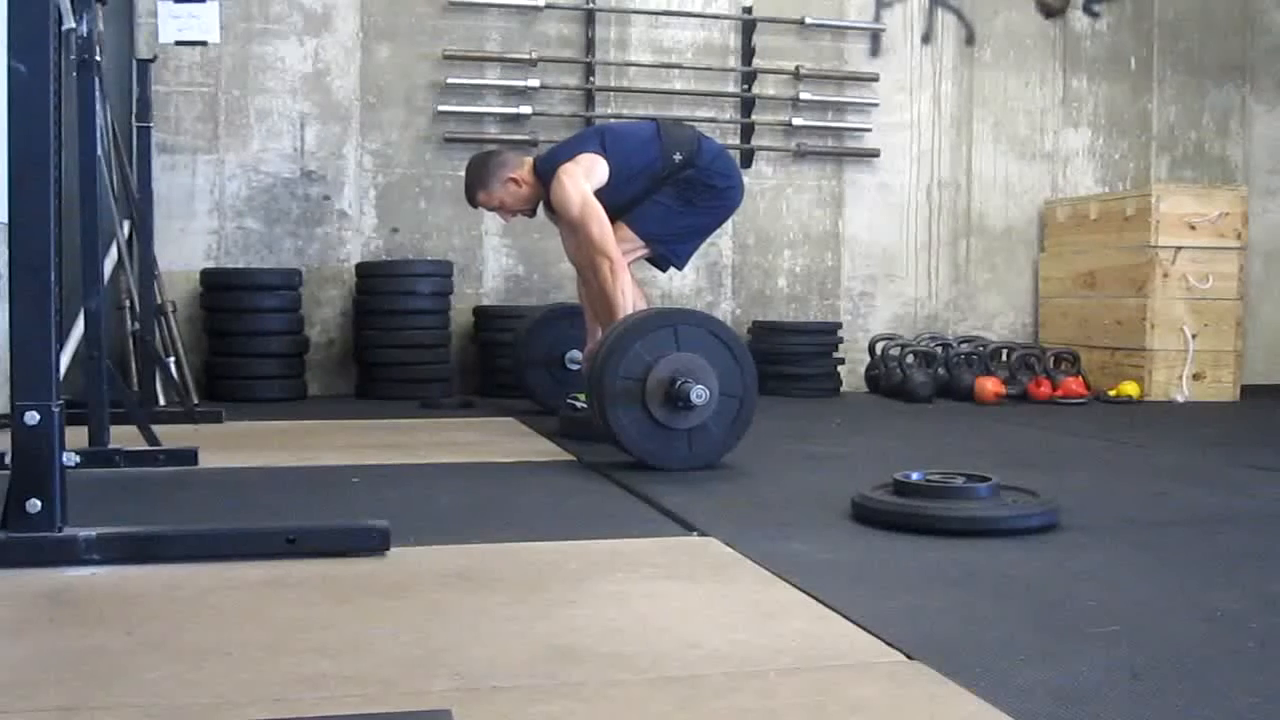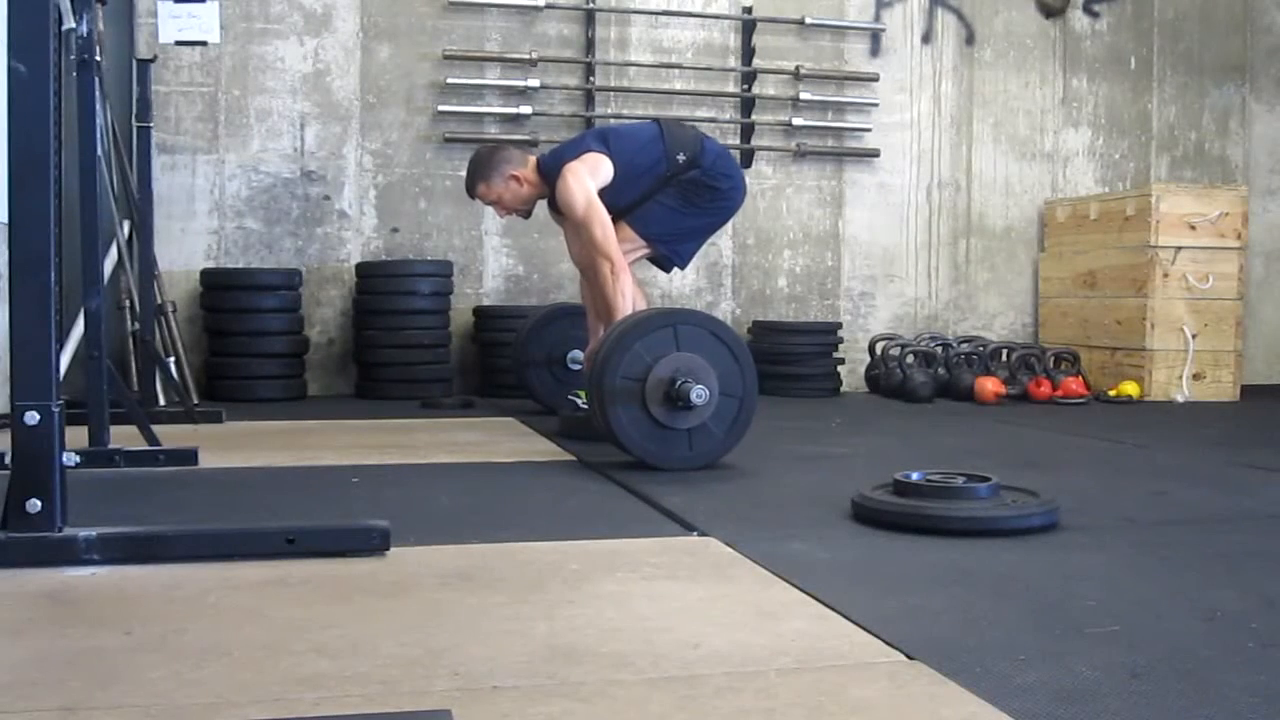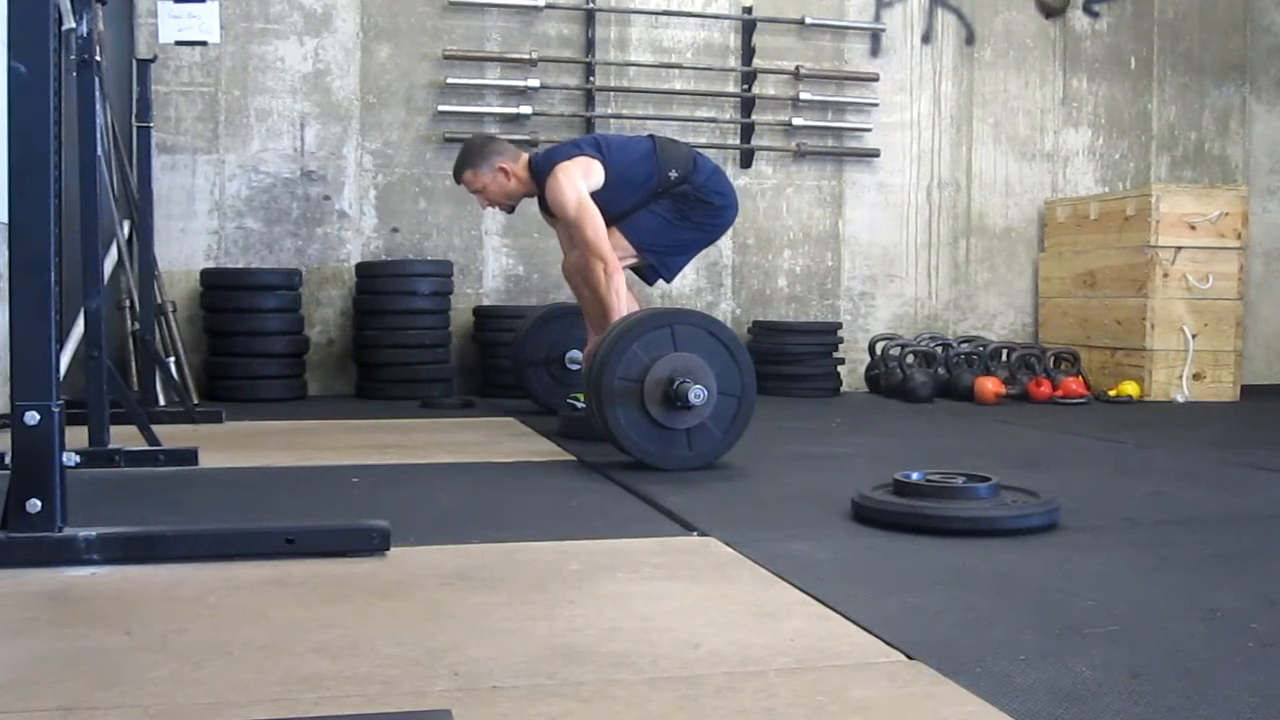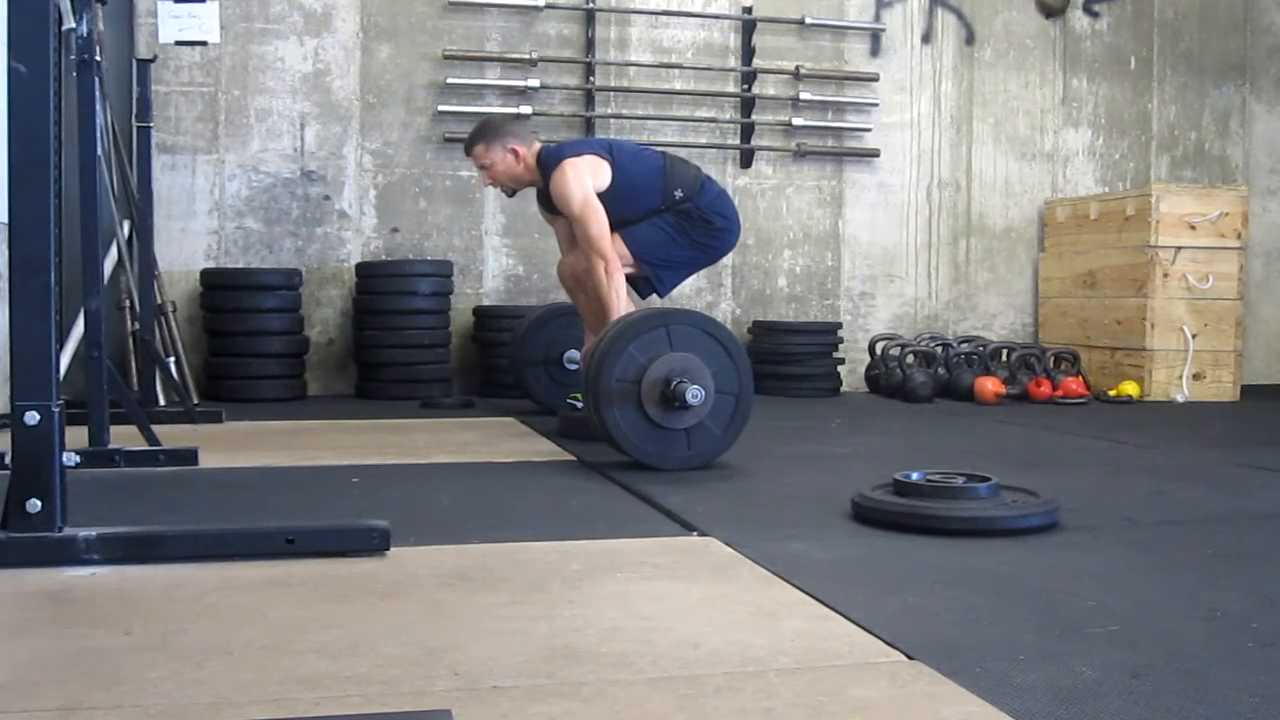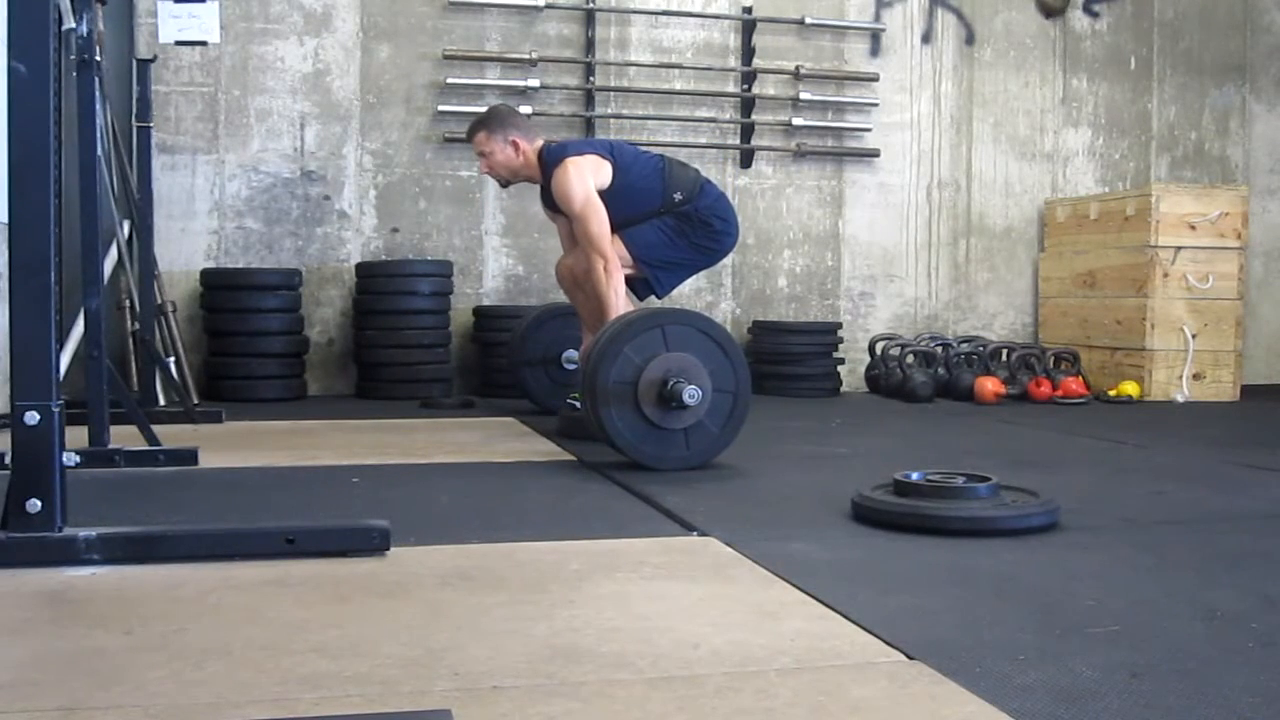
dt=0.7s
person 1, frame 1
left shoulder: (564, 182)
right shoulder: (555, 189)
left elbow: (611, 263)
right elbow: (586, 267)
right wrist: (595, 342)
left hip: (709, 176)
right hip: (690, 175)
left knee: (607, 259)
right knee: (597, 261)
person 1, frame 2
left shoulder: (570, 182)
right shoulder: (559, 193)
left elbow: (612, 267)
right elbow: (588, 267)
right wrist: (596, 343)
left hip: (712, 176)
right hip: (695, 175)
left knee: (611, 260)
right knee: (599, 261)
person 1, frame 3
left shoulder: (561, 181)
right shoulder: (549, 188)
left elbow: (606, 267)
right elbow: (581, 267)
right wrist: (595, 343)
left hip: (703, 195)
right hip: (686, 192)
left knee: (597, 264)
right knee: (584, 266)
person 1, frame 4
left shoulder: (567, 174)
right shoulder: (549, 189)
left elbow: (606, 263)
right elbow: (579, 264)
right wrist: (593, 341)
left hip: (706, 217)
right hip: (689, 215)
left knee: (592, 267)
right knee: (574, 271)
person 1, frame 5
left shoulder: (568, 172)
right shoulder: (552, 183)
left elbow: (606, 263)
right elbow: (583, 264)
right wrist: (591, 340)
left hip: (705, 219)
right hip: (693, 218)
left knee: (592, 268)
right knee: (573, 271)
